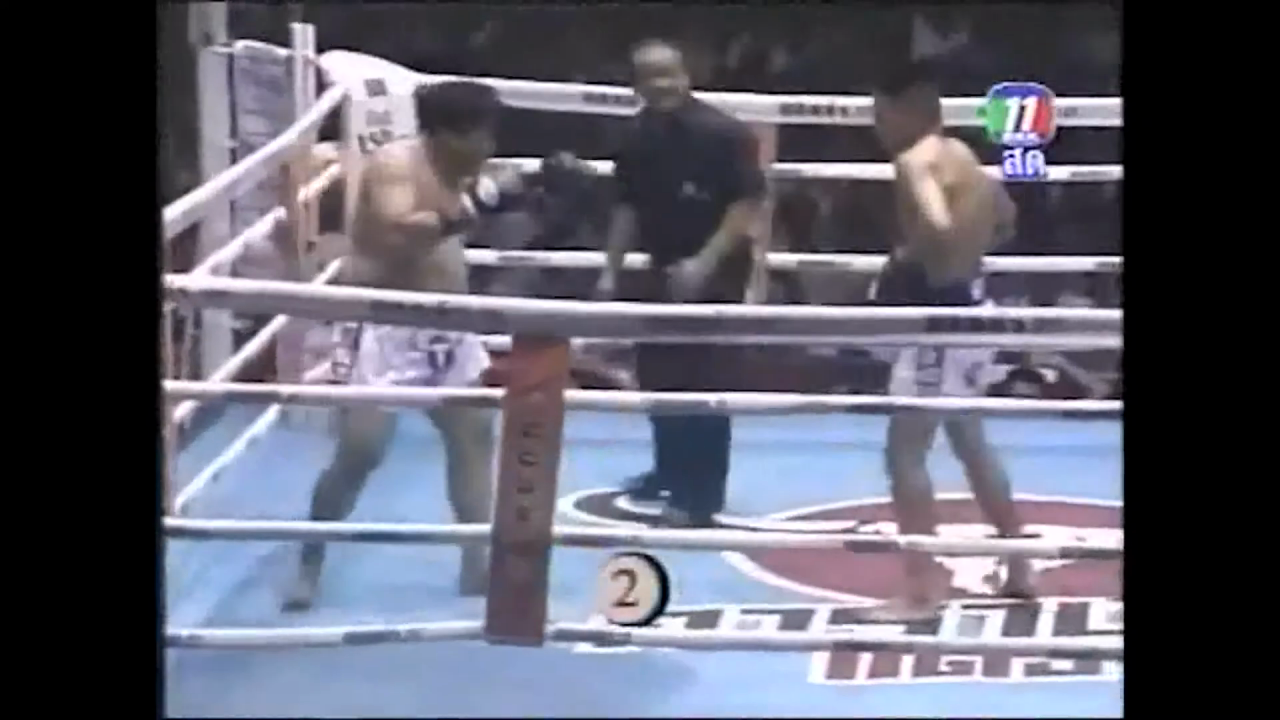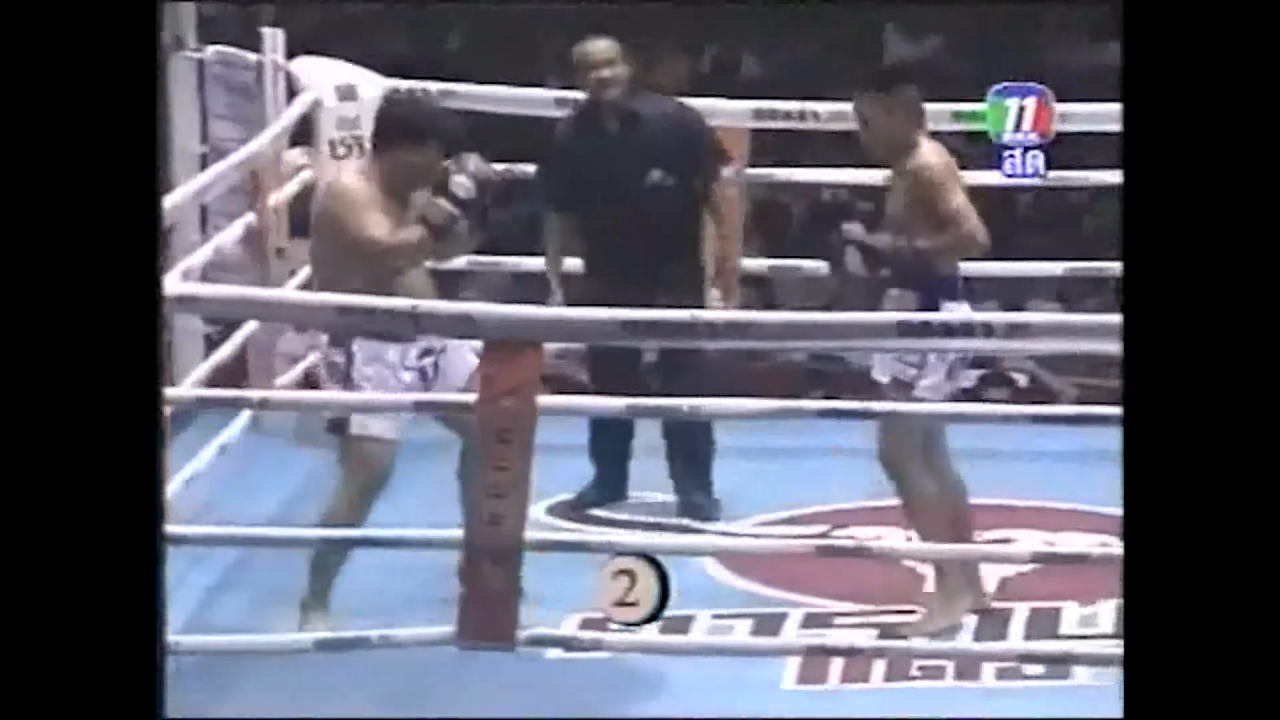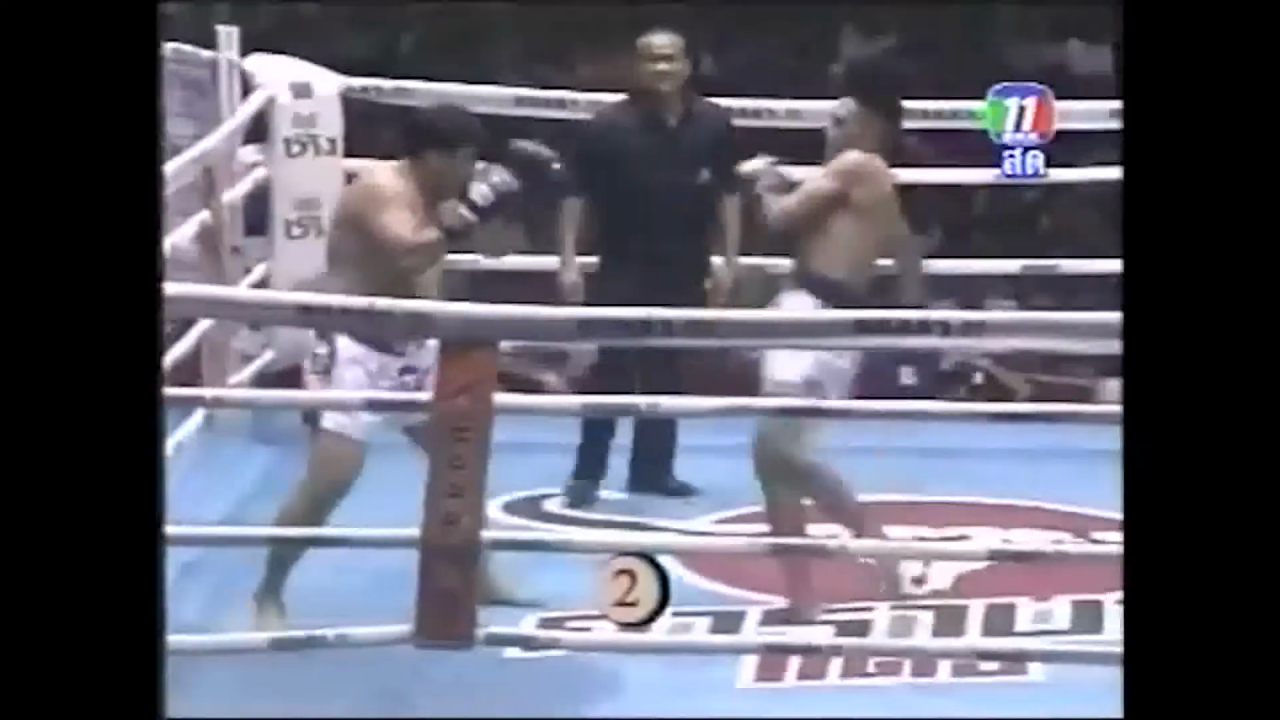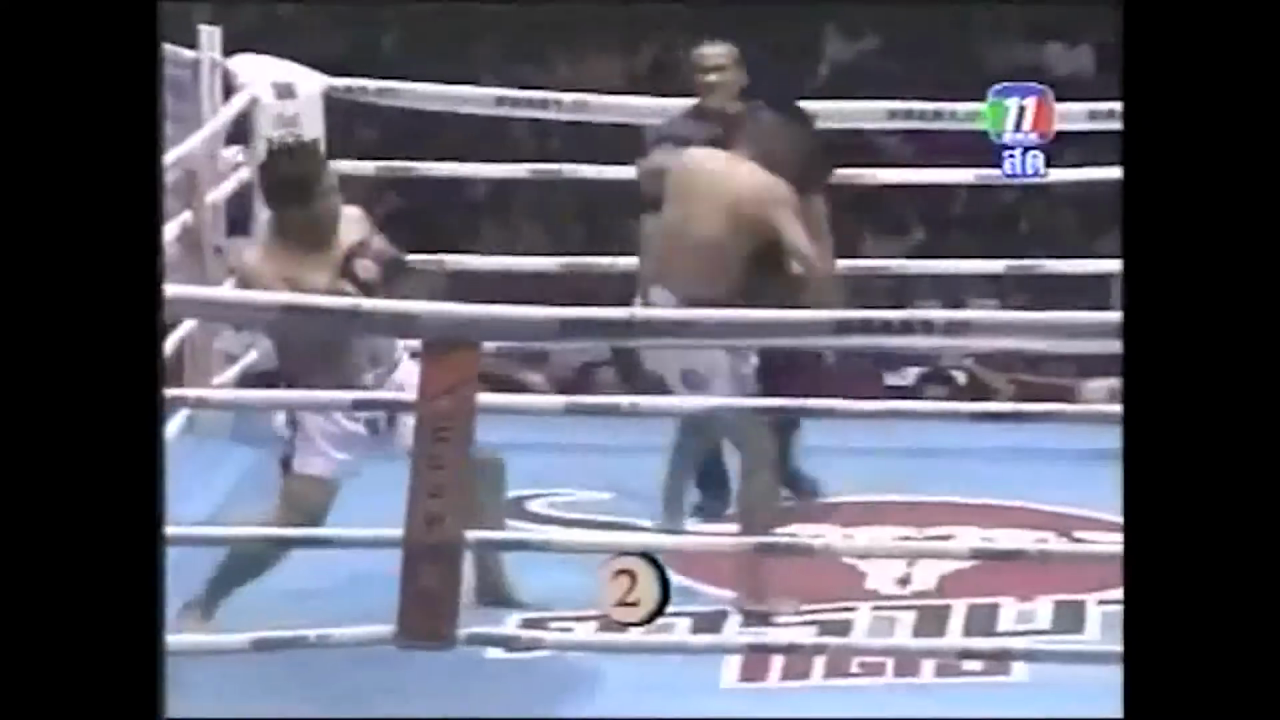
dt=0.5s
person 1, frame 1
left shoulder: (914, 161)
right shoulder: (960, 154)
left elbow: (938, 228)
right elbow: (1005, 217)
left wrist: (904, 263)
left hip: (943, 315)
right hip: (970, 307)
left knee: (905, 452)
right knee: (970, 442)
left ankle: (924, 589)
right ankle: (1019, 565)
person 1, frame 2
left shoulder: (928, 164)
right shoulder: (905, 165)
left elbow: (973, 236)
left wrist: (894, 246)
right wrist: (866, 230)
left hip: (931, 312)
right hip: (914, 310)
left knee: (899, 454)
right knee: (928, 453)
left ankle: (950, 592)
right ankle: (967, 582)
person 1, frame 3
left shoulder: (855, 165)
right shoulder: (878, 190)
left elbow: (781, 216)
right elbow: (912, 267)
left wrist: (768, 185)
left hip: (816, 317)
left knee: (779, 449)
right knee: (772, 451)
left ankle: (870, 542)
right ankle: (800, 591)
person 1, frame 4
left shoulder: (687, 159)
right shoulder: (772, 192)
left elbow: (647, 171)
right elbow: (820, 280)
left hip: (657, 312)
left knee: (701, 428)
right knee: (760, 451)
person 2, frame 1
left shoulder: (464, 174)
right shoulder: (393, 164)
right elbow: (399, 234)
right wrist: (475, 206)
left hip: (446, 327)
right hip: (381, 327)
left knee: (475, 435)
right knee: (360, 452)
left ankle: (479, 564)
right ankle: (310, 558)
person 2, frame 2
left shoulder: (400, 188)
right shoulder: (346, 189)
left elbow: (445, 249)
right elbow: (390, 254)
left wrist: (471, 212)
right wrist: (445, 209)
left hip: (429, 338)
right hip: (369, 348)
right knee: (366, 477)
right ankle: (315, 602)
person 2, frame 3
left shoulder: (434, 192)
right shoulder: (380, 188)
left elbow: (491, 240)
right elbow: (407, 256)
left wrist: (502, 206)
right wrist: (464, 216)
left hip: (414, 348)
right hip: (355, 350)
right knee: (329, 480)
right ankle: (269, 593)
person 2, frame 4
left shoulder: (354, 221)
right shoulder: (258, 266)
right elbow: (299, 339)
right wrist: (354, 288)
left hip: (393, 376)
left knee: (484, 466)
right knee: (296, 518)
left ankle: (491, 584)
right ankle: (201, 605)
person 3, frame 1
left shoulder: (723, 132)
right shoulder: (637, 138)
left elbow: (748, 203)
right elbow: (628, 209)
left wrist: (704, 264)
right wrist: (611, 269)
left hip: (714, 275)
right hip: (664, 270)
left knee: (702, 384)
right knee: (655, 374)
left ankle: (697, 496)
right ankle: (671, 469)
person 3, frame 2
left shoulder: (674, 120)
right shoulder: (569, 138)
left elbow: (712, 185)
right elbow: (560, 215)
left wrist: (727, 253)
right wrist: (555, 281)
left hip: (676, 271)
right hip: (609, 275)
left knee: (683, 377)
right knee: (609, 379)
left ankle: (695, 485)
right ankle: (609, 479)
person 3, frame 3
left shoulder: (713, 123)
right shoulder: (609, 126)
left elbow: (726, 193)
right elbow: (578, 195)
left wrist: (729, 260)
right wrist: (568, 261)
left hip: (684, 269)
right hip: (622, 269)
left knee: (665, 373)
right knee: (613, 371)
left ankle: (652, 470)
right ankle: (587, 473)
person 3, frame 4
right shoulder: (672, 137)
left elbow: (810, 196)
right elbow: (653, 213)
left wrist: (823, 258)
left knee: (791, 366)
left ankle: (781, 460)
right ankle: (713, 487)
